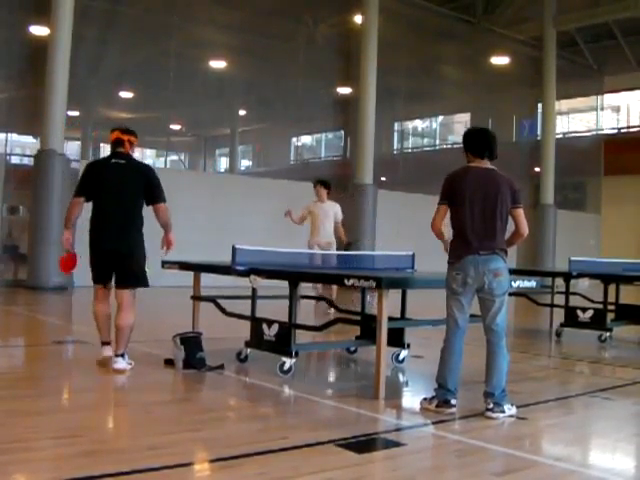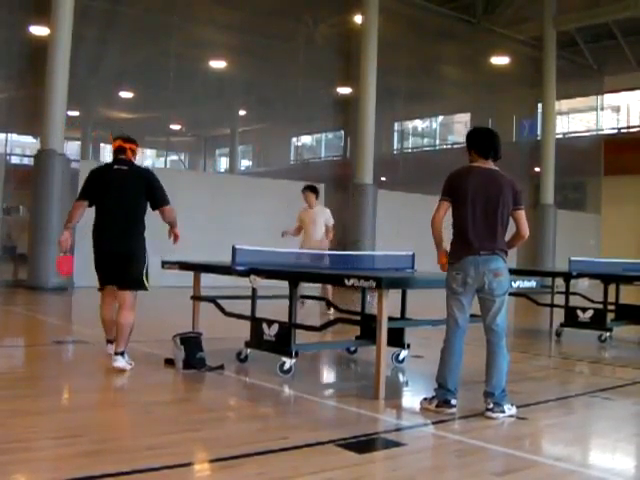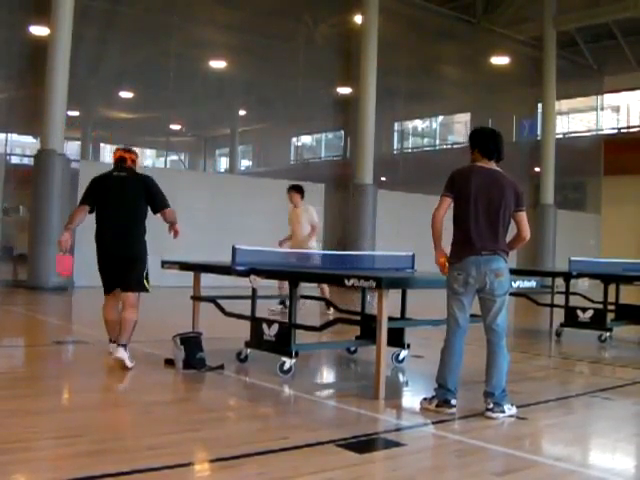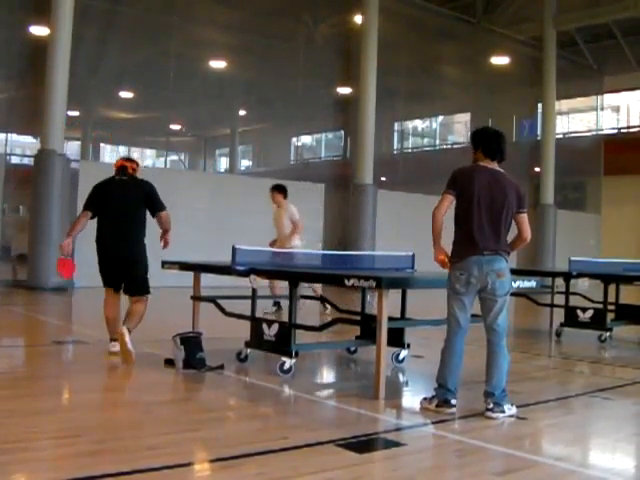
dt=0.1s
person 1, frame 1
left shoulder: (455, 179)
right shoulder: (506, 183)
left elbow: (437, 225)
right elbow: (522, 230)
left wrist: (446, 242)
left hip: (462, 263)
right hip: (495, 264)
left knee: (455, 332)
right knee: (496, 335)
left ankle: (445, 396)
right ankle: (496, 401)
person 1, frame 2
left shoulder: (458, 177)
right shoulder: (508, 184)
left elbow: (437, 219)
right elbow: (523, 232)
left wrist: (441, 251)
left hip: (462, 263)
right hip: (495, 265)
left knee: (455, 332)
right knee: (496, 335)
left ankle: (445, 397)
right ankle: (496, 401)
person 1, frame 3
left shoulder: (460, 176)
right shoulder: (510, 186)
left elbow: (438, 216)
right elbow: (524, 234)
left wrist: (439, 252)
left hip: (463, 263)
right hip: (496, 265)
left knee: (455, 332)
right knee: (497, 335)
left ankle: (445, 396)
right ankle: (496, 401)
person 1, frame 4
left shoulder: (463, 175)
right shoulder: (512, 186)
left elbow: (439, 212)
right elbow: (525, 235)
left wrist: (438, 248)
left hip: (464, 263)
right hip: (497, 266)
left knee: (456, 332)
right knee: (497, 335)
left ankle: (445, 396)
right ankle: (496, 401)
person 2, frame 1
left shoulder: (94, 168)
right shoulder: (145, 171)
left elbow: (77, 202)
right elbow: (160, 208)
left wrist: (68, 228)
right wrist: (168, 232)
left hip: (100, 242)
right hip: (130, 243)
left knee: (101, 294)
right knee: (126, 301)
left ankle: (106, 346)
right ankle: (120, 357)
person 2, frame 2
left shoulder: (98, 174)
right shoulder: (146, 176)
left elbow: (81, 204)
right elbow: (166, 209)
left wrist: (67, 229)
right wrist: (174, 226)
left hip: (103, 245)
right hip: (132, 246)
left knee: (108, 295)
right knee: (127, 302)
left ankle: (111, 343)
right ankle: (119, 355)
person 2, frame 3
left shoulder: (99, 181)
right shoulder: (145, 181)
left elbow: (83, 209)
right elbow: (167, 212)
left wrist: (68, 231)
right wrist: (174, 224)
left hip: (106, 248)
right hip: (134, 249)
left knee: (111, 297)
right knee: (130, 302)
left ankle: (114, 343)
right ankle: (122, 347)
person 2, frame 4
left shoulder: (101, 186)
right shoulder: (145, 186)
left elbow: (85, 215)
right elbow: (163, 216)
left wrist: (69, 237)
right wrist: (166, 233)
left hip: (106, 249)
right hip: (134, 250)
left knee: (112, 293)
right knee: (139, 300)
left ankle: (114, 341)
right ankle: (125, 330)
person 3, frame 1
left shoulder: (335, 206)
right shoulder: (311, 206)
left elbow: (338, 226)
right elbow: (299, 221)
left wrist: (343, 237)
right wrist: (291, 216)
left hip: (329, 243)
right hip: (314, 243)
person 3, frame 2
left shoulder: (324, 211)
right shoulder: (302, 212)
left elbow: (330, 230)
right elbow: (298, 231)
left wrist: (327, 242)
right wrist: (289, 232)
left hip: (321, 249)
right hip: (305, 248)
left ankle: (329, 305)
person 3, frame 3
left shoulder: (309, 210)
right shoulder: (291, 212)
left elbow: (315, 229)
left wrist: (305, 241)
right wrist: (285, 240)
left hip: (309, 247)
right hip: (294, 248)
left ankle: (328, 304)
right ankle: (282, 303)
person 3, frame 4
left shoulder: (289, 208)
right shoulder: (276, 211)
left elbow: (298, 227)
left wrist: (285, 241)
right wrist: (276, 240)
left hip: (292, 246)
right hip: (280, 247)
left ankle: (322, 300)
right ankle: (276, 304)
